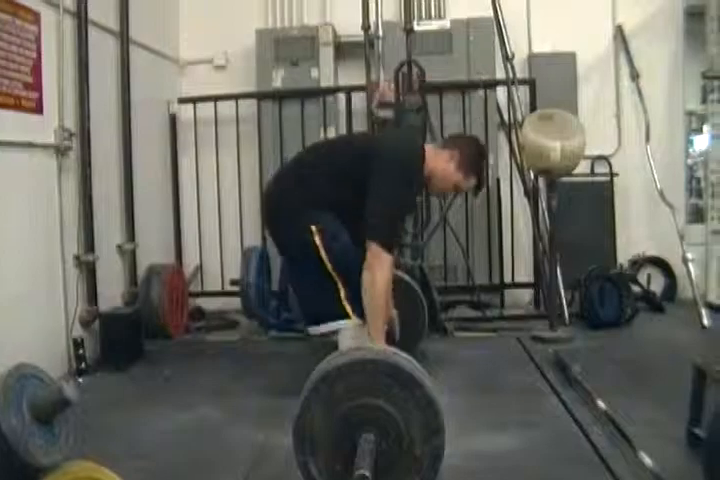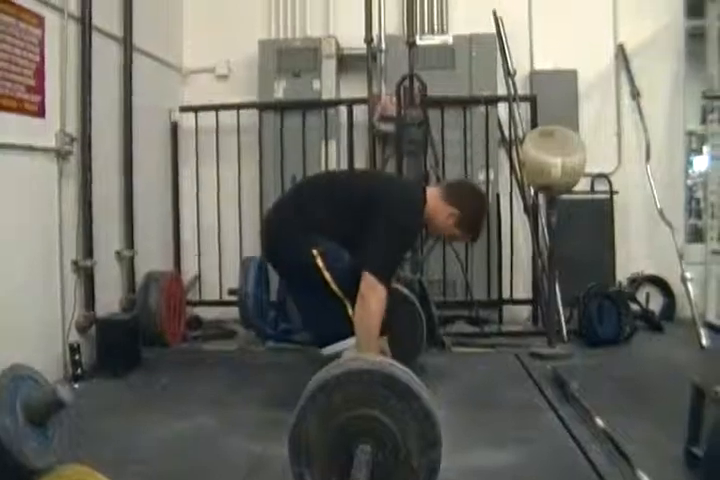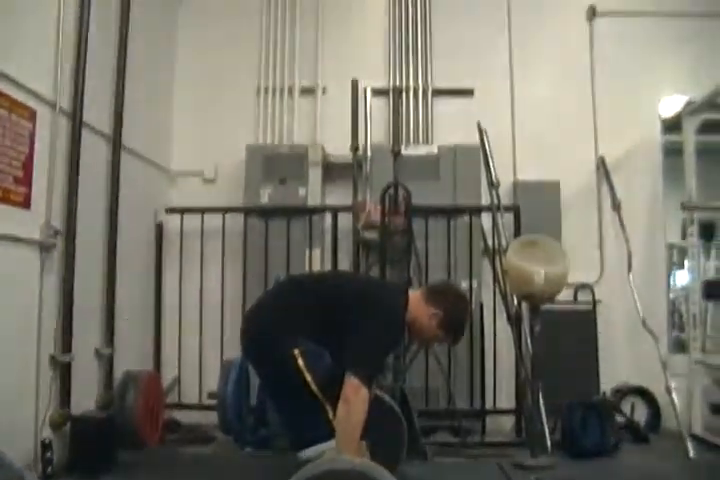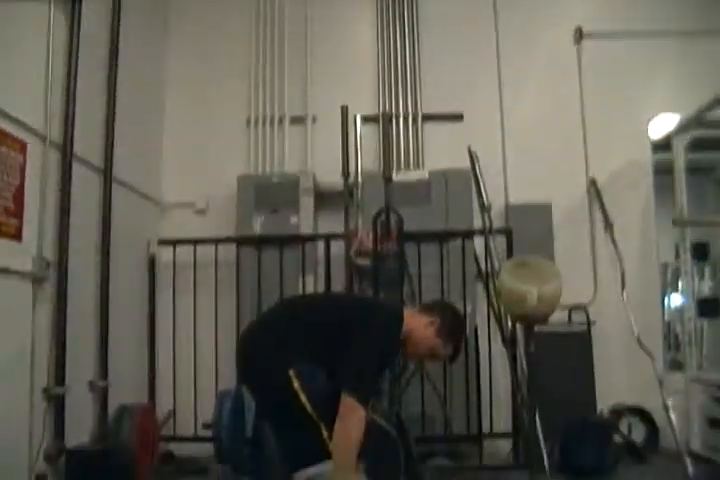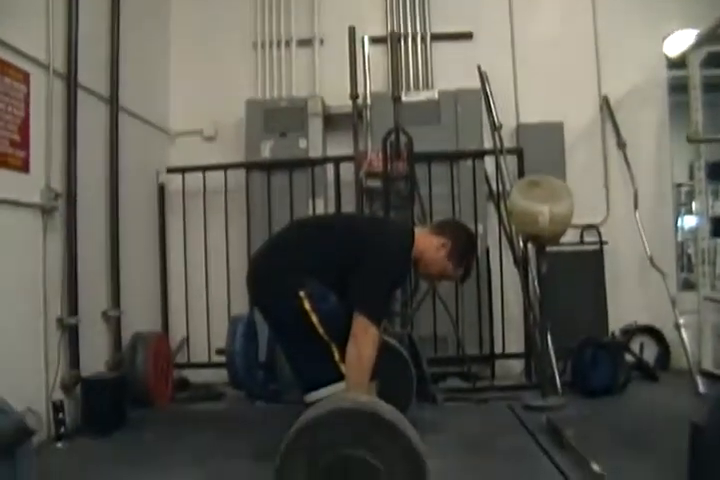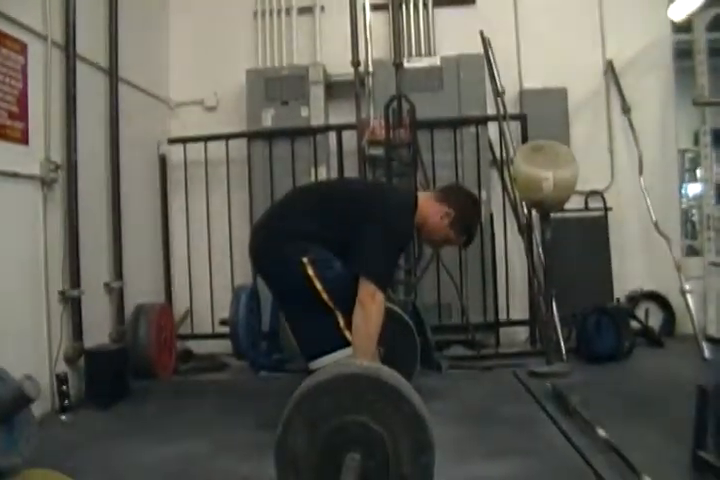
dt=0.3s
person 1, frame 1
left shoulder: (406, 162)
right shoulder: (402, 171)
left elbow: (382, 247)
right elbow: (377, 260)
left wrist: (387, 302)
right wrist: (377, 343)
left hip: (299, 204)
right hip: (294, 205)
left knee: (364, 300)
right knee: (352, 311)
person 1, frame 2
left shoulder: (406, 200)
right shoulder: (402, 212)
left elbow: (374, 283)
right elbow: (371, 292)
left wrist: (376, 339)
left hip: (293, 227)
right hip: (294, 231)
right knee: (356, 330)
person 1, frame 3
left shoulder: (388, 308)
right shoulder: (387, 318)
left elbow: (354, 385)
right elbow: (354, 395)
left wrist: (356, 447)
left hip: (274, 328)
right hip: (275, 332)
right knee: (335, 434)
person 1, frame 4
left shoulder: (385, 326)
right shoulder: (381, 333)
left elbow: (354, 408)
right elbow: (351, 414)
left hip: (266, 351)
right hip: (268, 353)
right knee: (327, 457)
person 1, frame 5
left shoulder: (394, 241)
right shoulder: (391, 251)
left elbow: (364, 326)
right elbow: (363, 332)
left hip: (280, 272)
right hip: (280, 274)
right knee: (337, 375)
person 1, frame 6
left shoulder: (397, 207)
right shoulder: (393, 216)
right elbow: (370, 298)
left hip: (283, 239)
right hip: (282, 241)
right knee: (342, 341)
